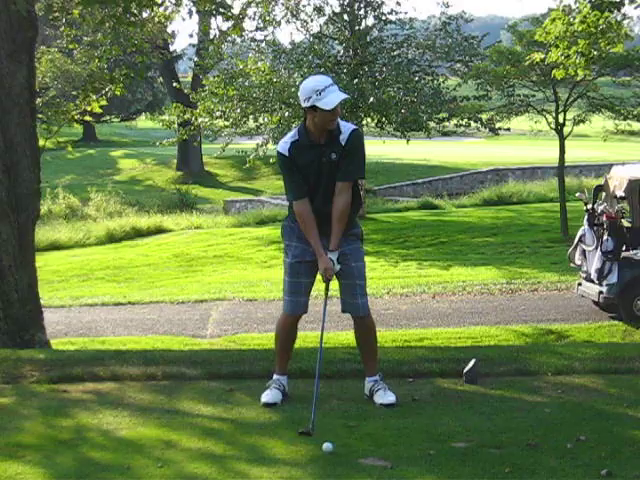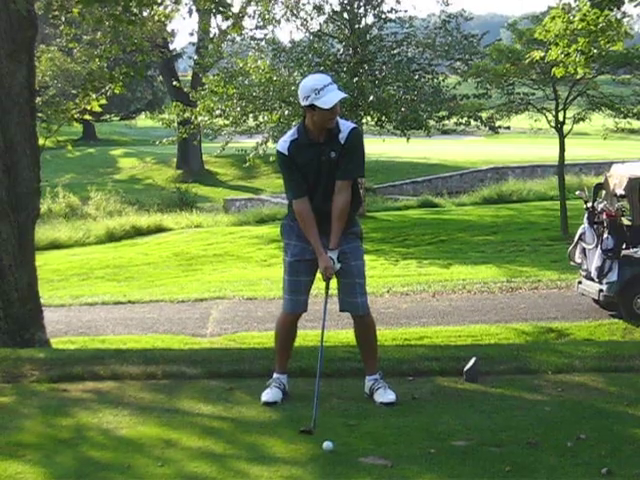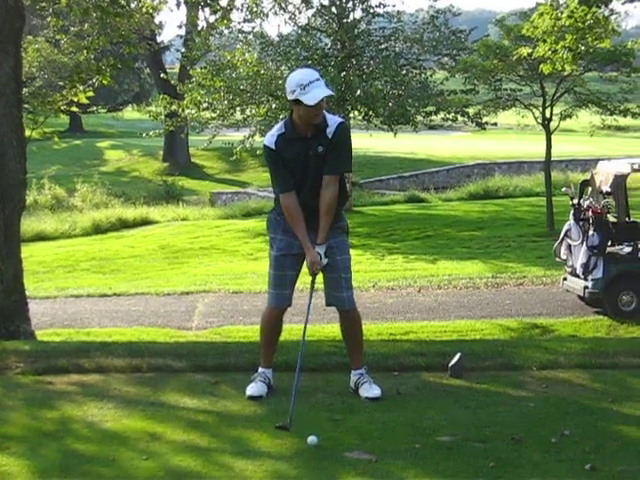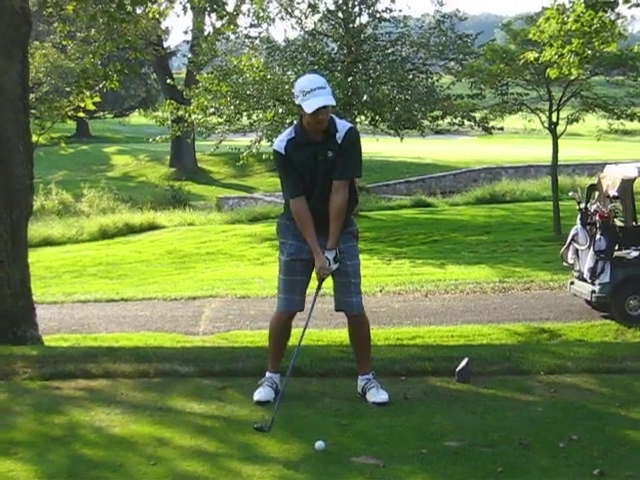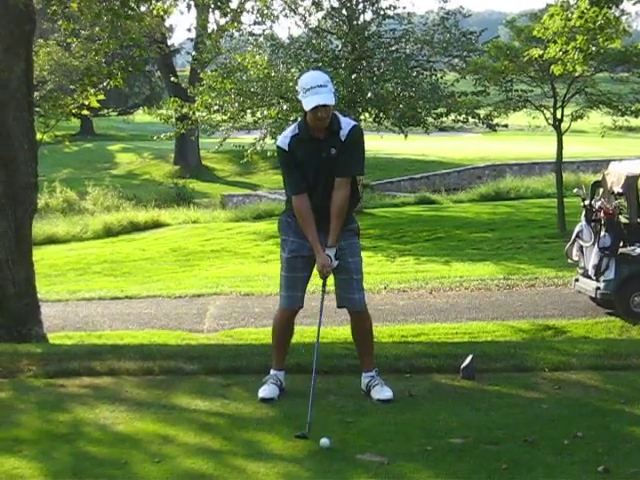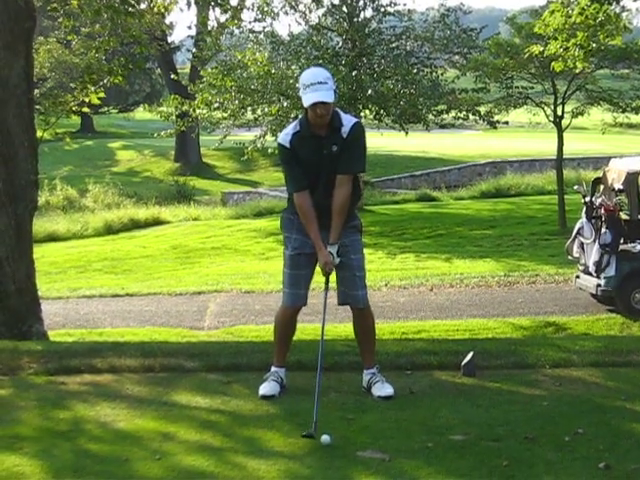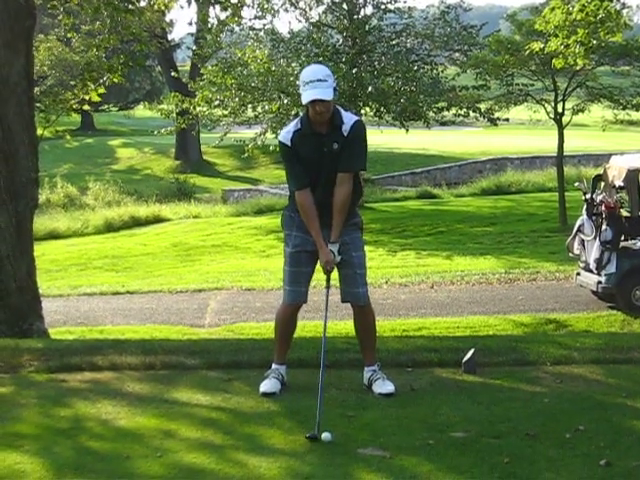
dt=0.2s
person 1, frame 1
left shoulder: (350, 136)
right shoulder: (288, 148)
left elbow: (343, 195)
right elbow: (300, 204)
left wrist: (334, 249)
right wrist: (319, 254)
left hip: (345, 232)
right hip: (302, 233)
left knee: (360, 310)
right knee: (291, 311)
left ankle: (373, 380)
right ankle: (279, 379)
person 1, frame 2
left shoulder: (350, 134)
right shoulder: (287, 148)
left elbow: (342, 193)
right elbow: (300, 203)
left wrist: (333, 247)
right wrist: (319, 253)
left hip: (344, 230)
right hip: (301, 232)
left knee: (360, 309)
right knee: (291, 310)
left ankle: (373, 378)
right ankle: (279, 378)
person 1, frame 3
left shoulder: (337, 129)
right shoulder: (275, 141)
left elbow: (330, 188)
right elbow: (287, 197)
left wrist: (321, 242)
right wrist: (307, 247)
left hip: (331, 225)
right hip: (287, 226)
left knee: (346, 303)
right knee: (276, 304)
left ankle: (359, 373)
right ankle: (264, 371)
person 1, frame 4
left shoulder: (347, 135)
right shoulder: (285, 146)
left elbow: (340, 193)
right elbow: (297, 201)
left wrist: (331, 247)
right wrist: (316, 252)
left hip: (340, 230)
right hip: (297, 230)
left knee: (354, 308)
right knee: (286, 308)
left ankle: (366, 378)
right ankle: (272, 376)
person 1, frame 5
left shoulder: (350, 132)
right shoulder: (288, 142)
left elbow: (341, 190)
right elbow: (299, 199)
left wrist: (332, 245)
right wrist: (317, 250)
left hip: (342, 227)
right hip: (298, 228)
left knee: (356, 304)
right knee: (288, 305)
left ankle: (369, 375)
right ankle: (276, 373)
person 1, frame 6
left shoulder: (352, 129)
right shoulder: (289, 140)
left elbow: (343, 187)
right elbow: (301, 196)
left wrist: (333, 242)
right wrist: (319, 247)
left hip: (344, 224)
right hip: (300, 225)
left knee: (359, 301)
right knee: (291, 303)
left ankle: (371, 372)
right ankle: (277, 370)
person 1, frame 7
left shoulder: (353, 127)
right shoulder: (290, 137)
left elbow: (344, 185)
right elbow: (302, 194)
left wrist: (334, 240)
right wrist: (320, 245)
left hip: (345, 221)
right hip: (301, 223)
left knee: (360, 299)
right knee: (291, 300)
left ankle: (372, 369)
right ankle: (278, 368)
